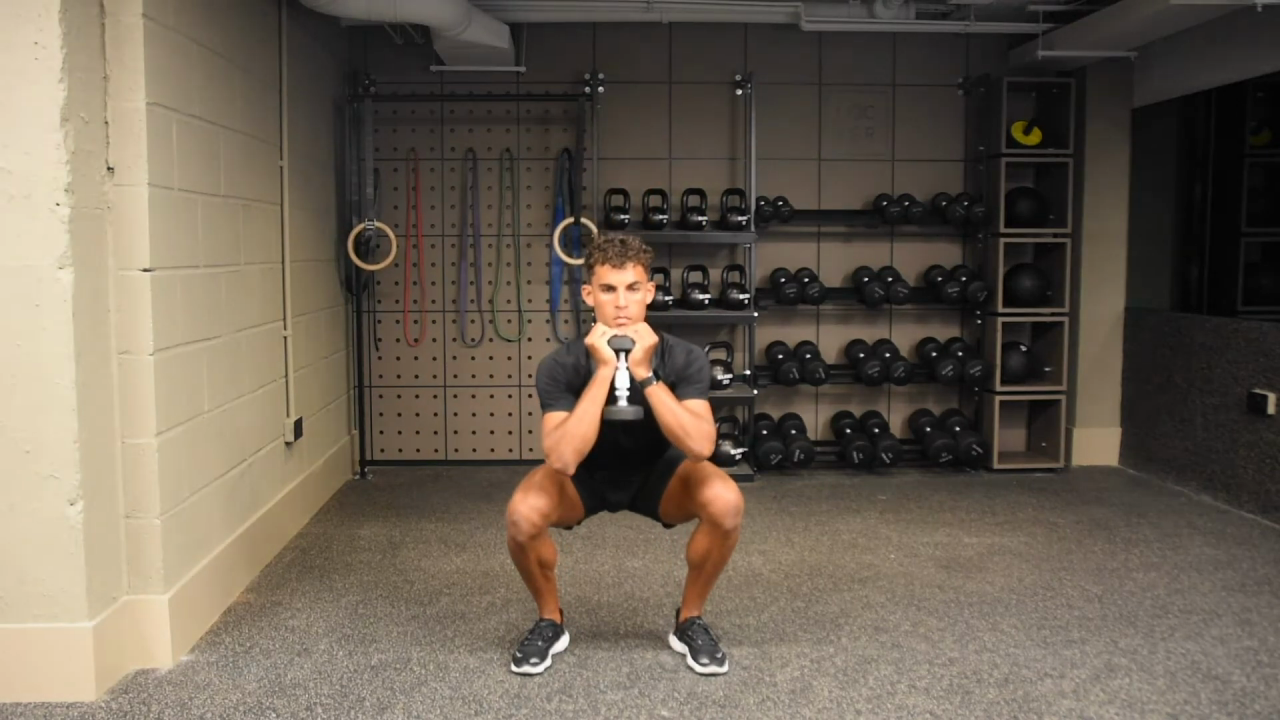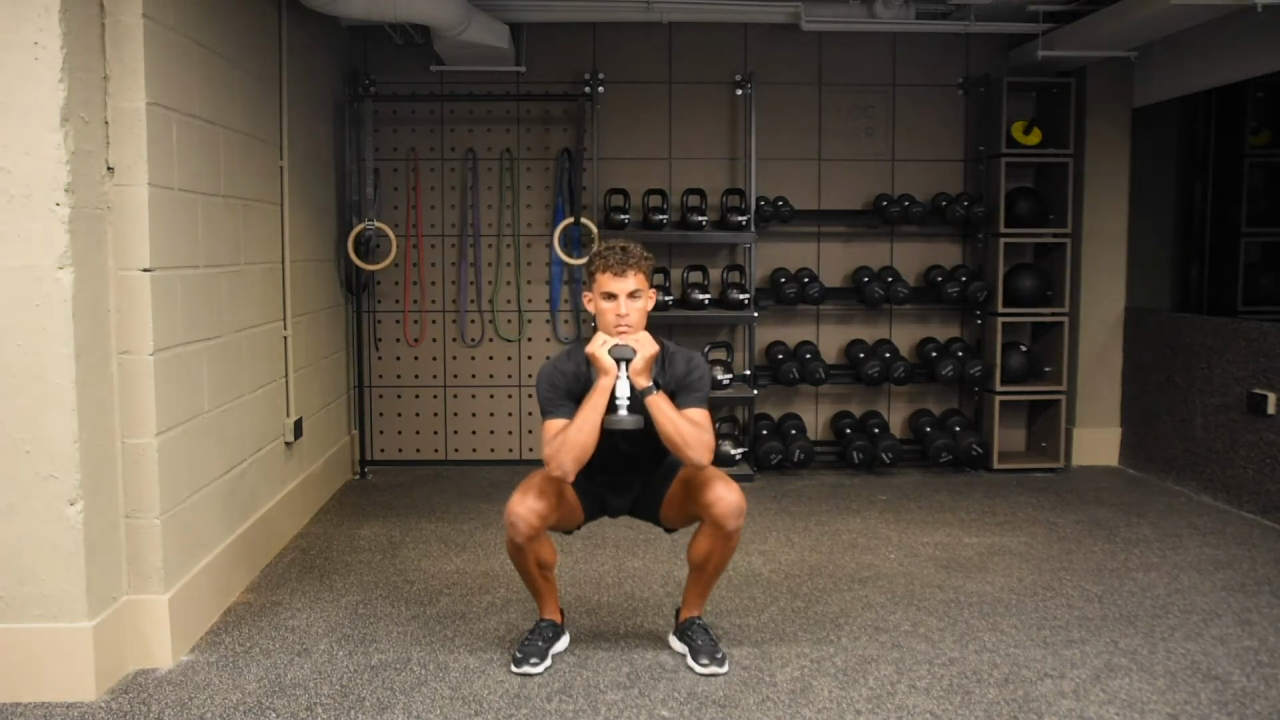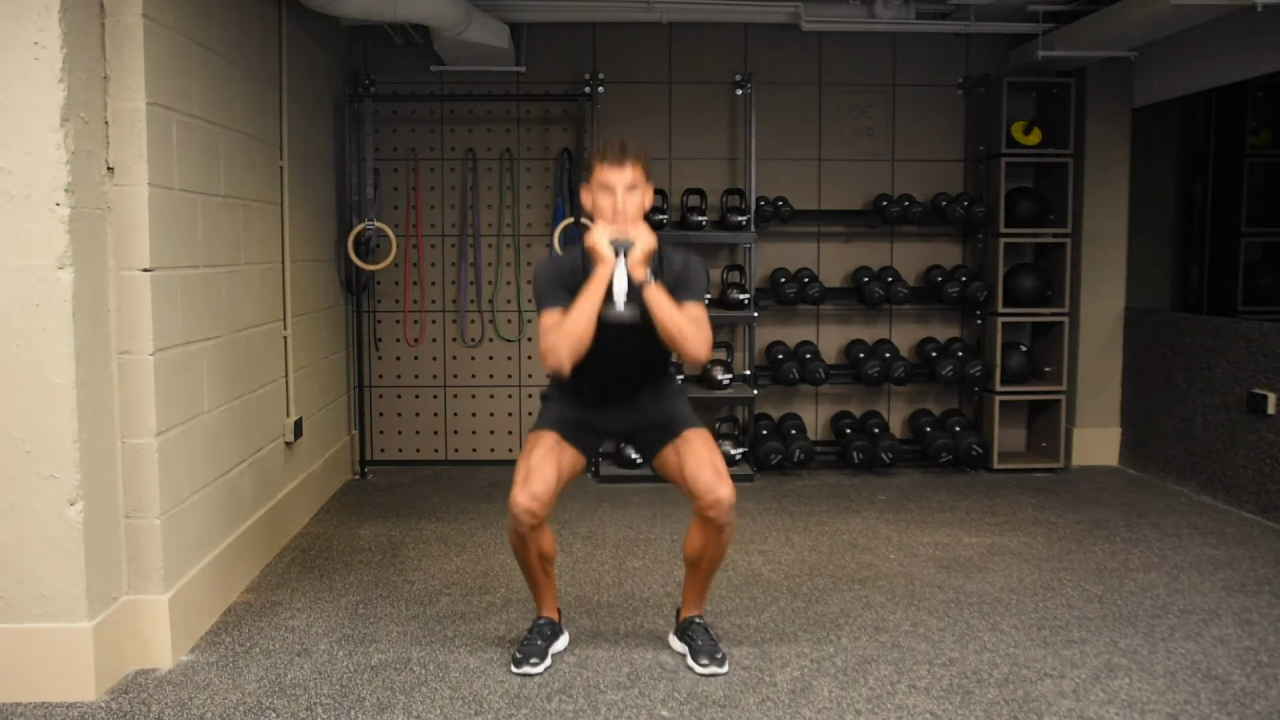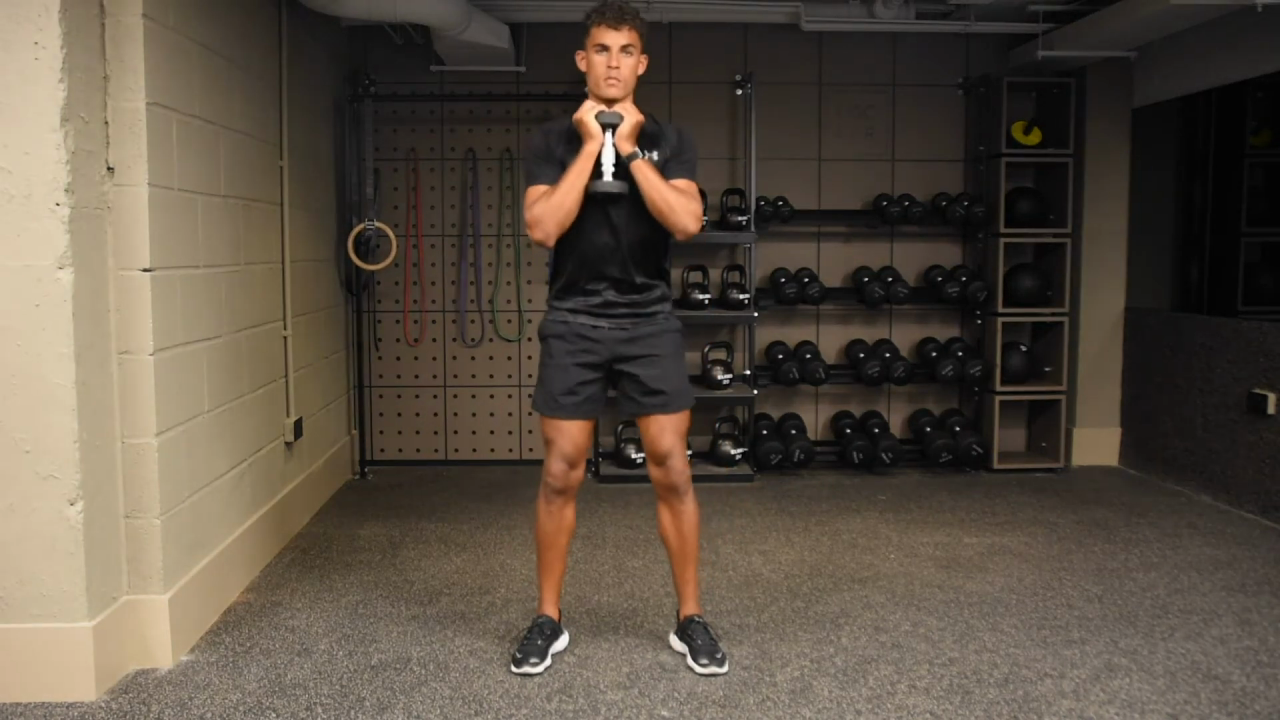
dt=0.5s
person 1, frame 1
left shoulder: (683, 358)
right shoulder: (562, 365)
left elbow: (701, 447)
right elbow: (562, 460)
left wrist: (644, 373)
right wrist: (604, 371)
left hip: (656, 469)
right hip: (586, 473)
left knee: (725, 502)
right knee: (524, 513)
left ankle: (690, 620)
right ankle: (550, 621)
person 1, frame 2
left shoulder: (684, 366)
right shoulder: (562, 372)
left elbow: (700, 456)
right elbow: (561, 468)
left wrist: (645, 383)
right wrist: (605, 380)
left hip: (657, 476)
right hip: (586, 479)
left knee: (728, 504)
right knee: (521, 514)
left ankle: (690, 619)
right ankle: (550, 620)
person 1, frame 3
left shoulder: (679, 265)
right shoulder: (560, 270)
left elbow: (697, 350)
right elbow: (558, 359)
left wrist: (642, 275)
right wrist: (602, 270)
left hip: (654, 398)
right hip: (578, 402)
left knee: (717, 498)
right knee: (527, 505)
left ankle: (690, 620)
right ankle: (548, 620)
person 1, frame 4
left shoulder: (670, 140)
right shoulder: (552, 140)
left elbow: (687, 222)
right elbow: (542, 228)
left wrist: (630, 150)
right wrist: (590, 145)
left hip: (650, 322)
right hip: (573, 324)
left knee: (672, 472)
right knee: (561, 473)
left ankle: (690, 619)
right ankle: (548, 618)
